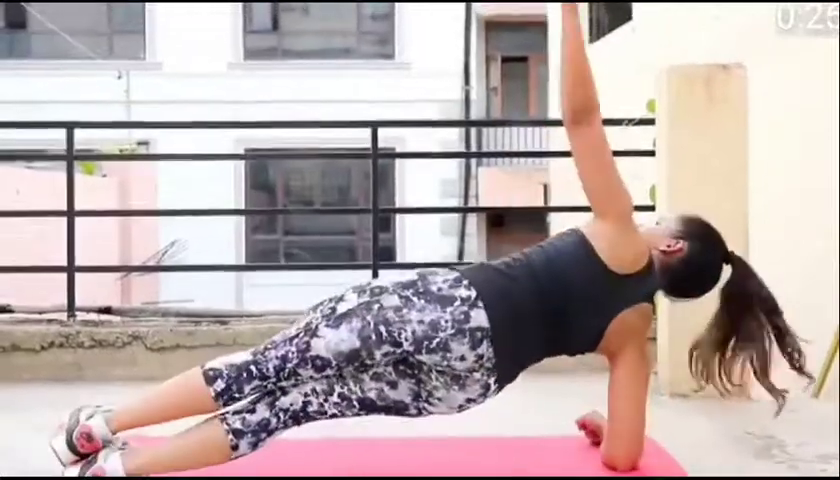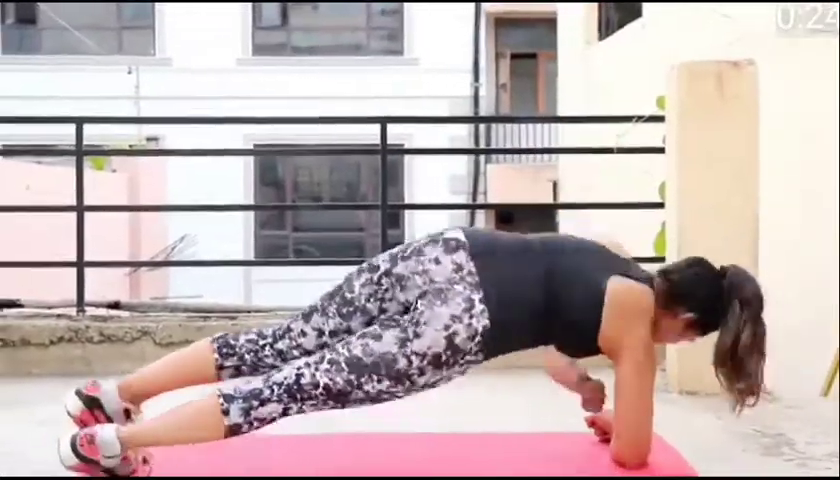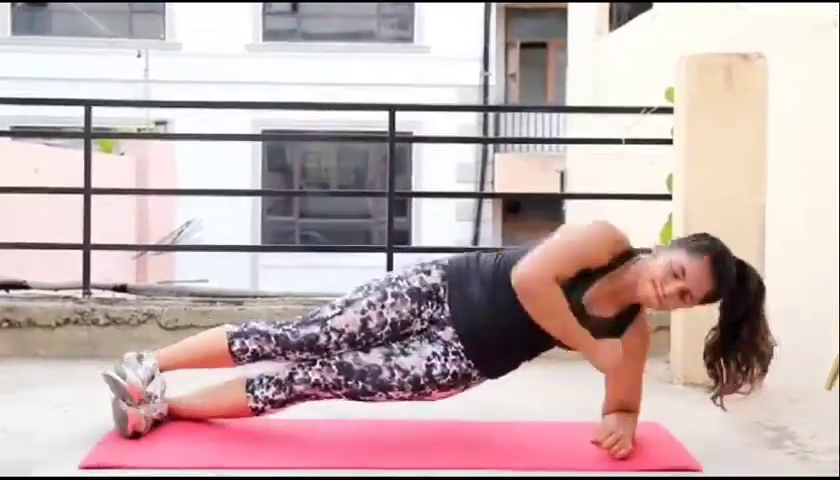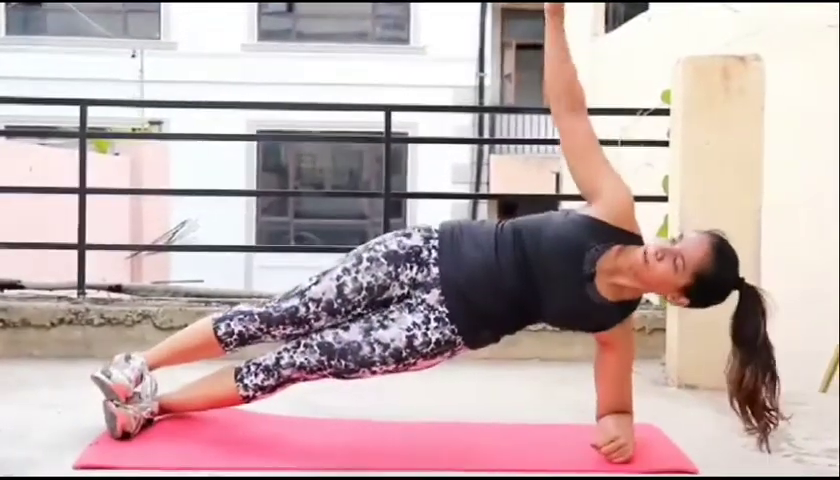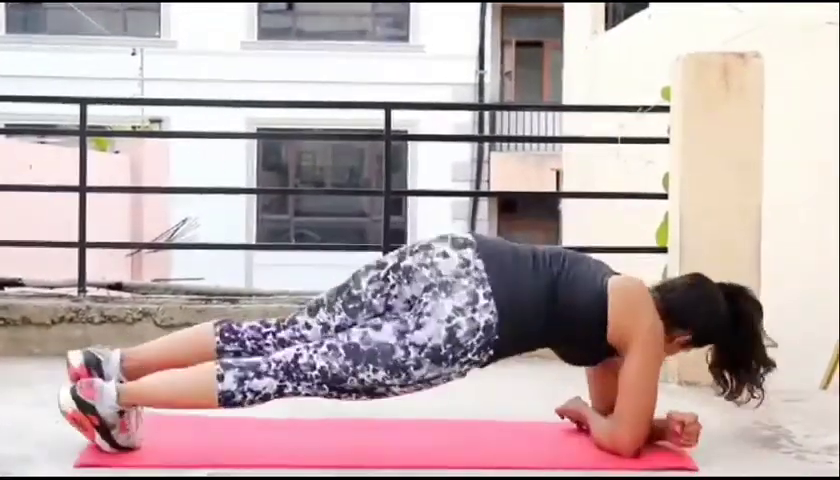
dt=1s
person 1, frame 1
left shoulder: (623, 233)
right shoulder: (632, 332)
left elbow: (580, 115)
left hip: (436, 303)
right hip: (465, 373)
left knee: (262, 372)
right knee: (289, 406)
person 1, frame 2
left shoulder: (609, 252)
right shoulder: (639, 329)
left wrist: (568, 370)
right wrist: (613, 422)
left hip: (443, 254)
right hip: (458, 317)
left knee: (275, 347)
right knee: (298, 386)
left ankle: (114, 394)
person 1, frame 3
left shoulder: (634, 324)
right shoulder: (608, 240)
left elbow: (620, 399)
right elbow: (526, 275)
left wrist: (623, 422)
right wrist: (592, 344)
left hip: (467, 356)
right hip: (441, 289)
left knee: (324, 379)
right knee: (304, 339)
left ankle: (164, 402)
right ankle: (152, 365)
person 1, frame 4
left shoulder: (616, 324)
right shoulder: (617, 214)
left elbow: (614, 406)
right elbow: (571, 113)
left wrist: (617, 425)
left hip: (446, 322)
right hip: (432, 254)
left knee: (307, 359)
right knee: (285, 319)
left ankle: (151, 405)
right ankle: (140, 370)
person 1, frame 5
left shoulder: (619, 297)
right shoulder: (644, 322)
right elbow: (619, 436)
left wrist: (660, 423)
right wrist: (585, 414)
left hip: (445, 257)
right hip: (462, 310)
left knee: (282, 338)
right knee: (296, 369)
left ankle: (112, 363)
right ankle: (111, 397)
